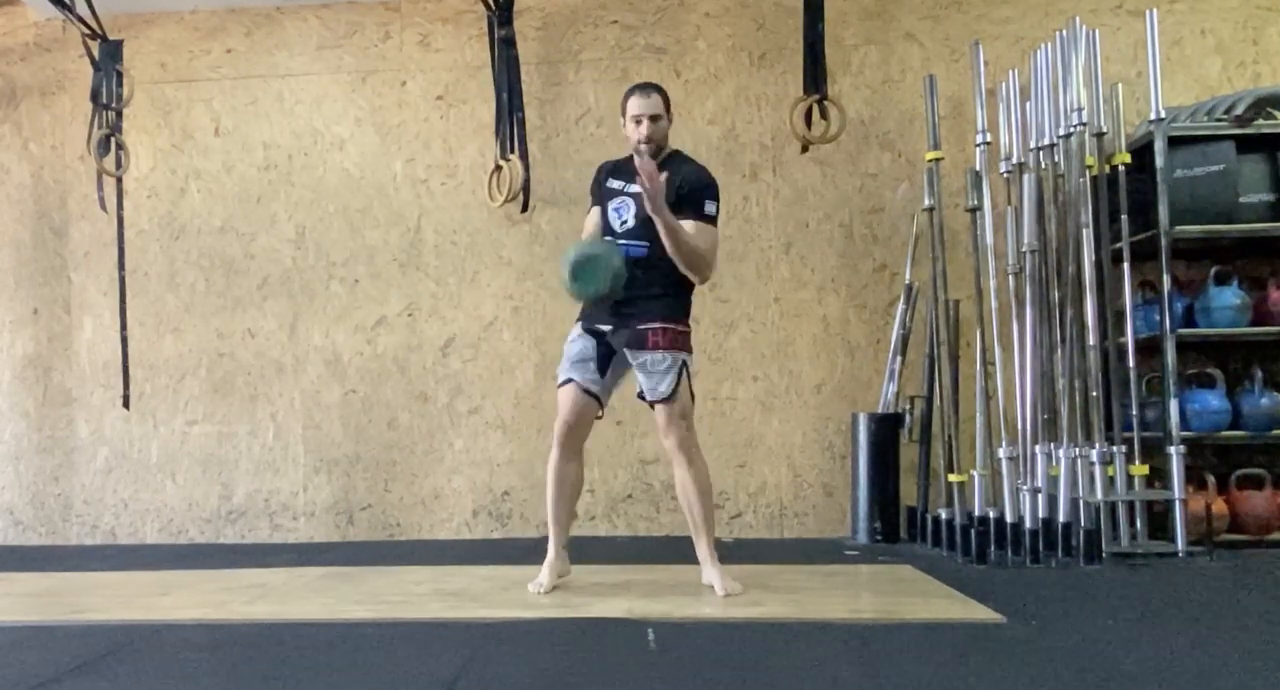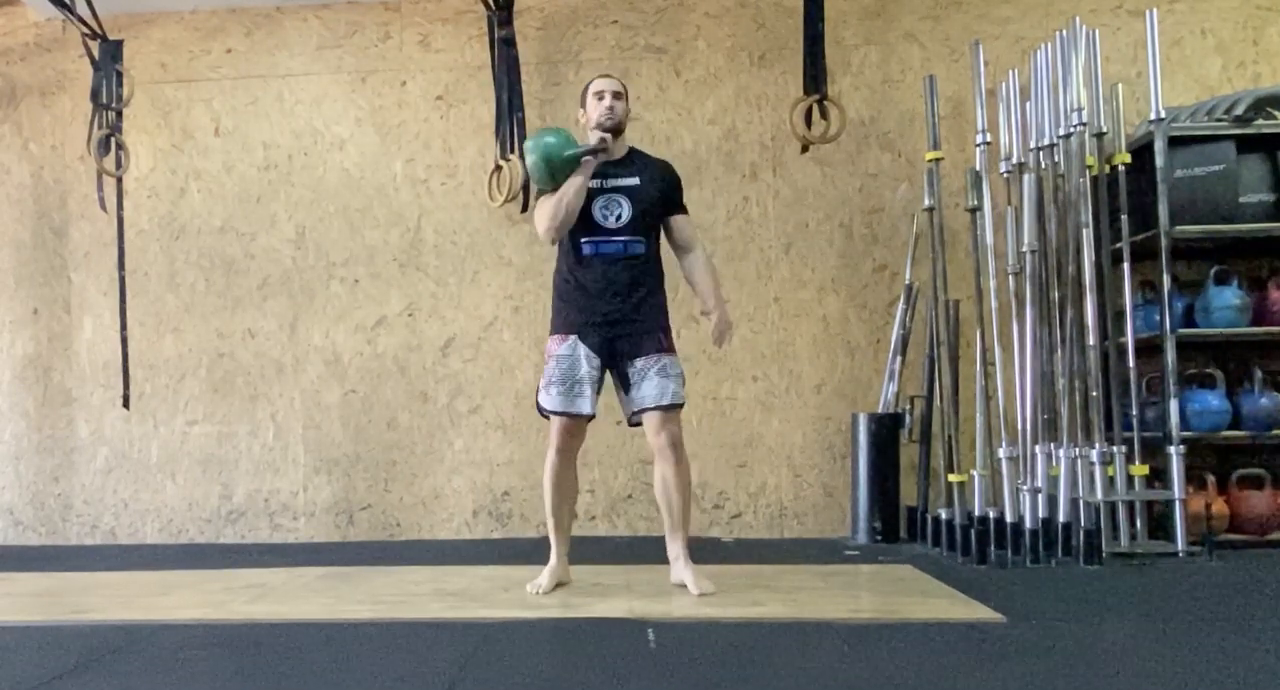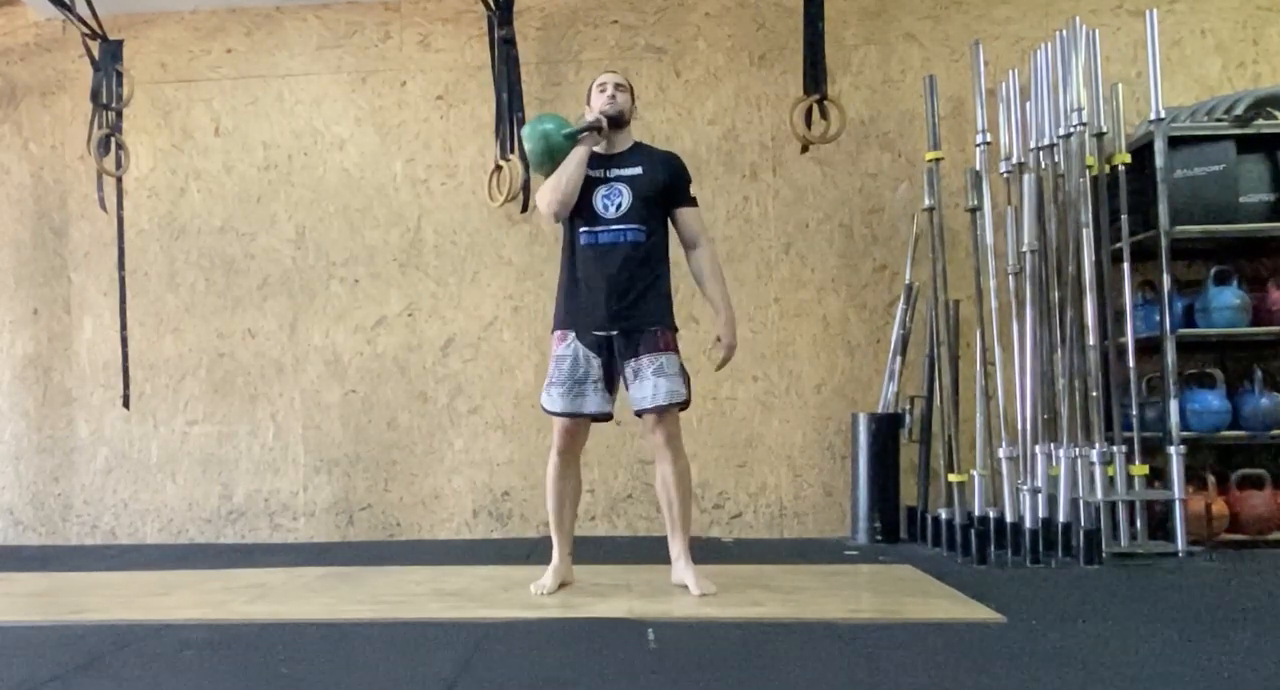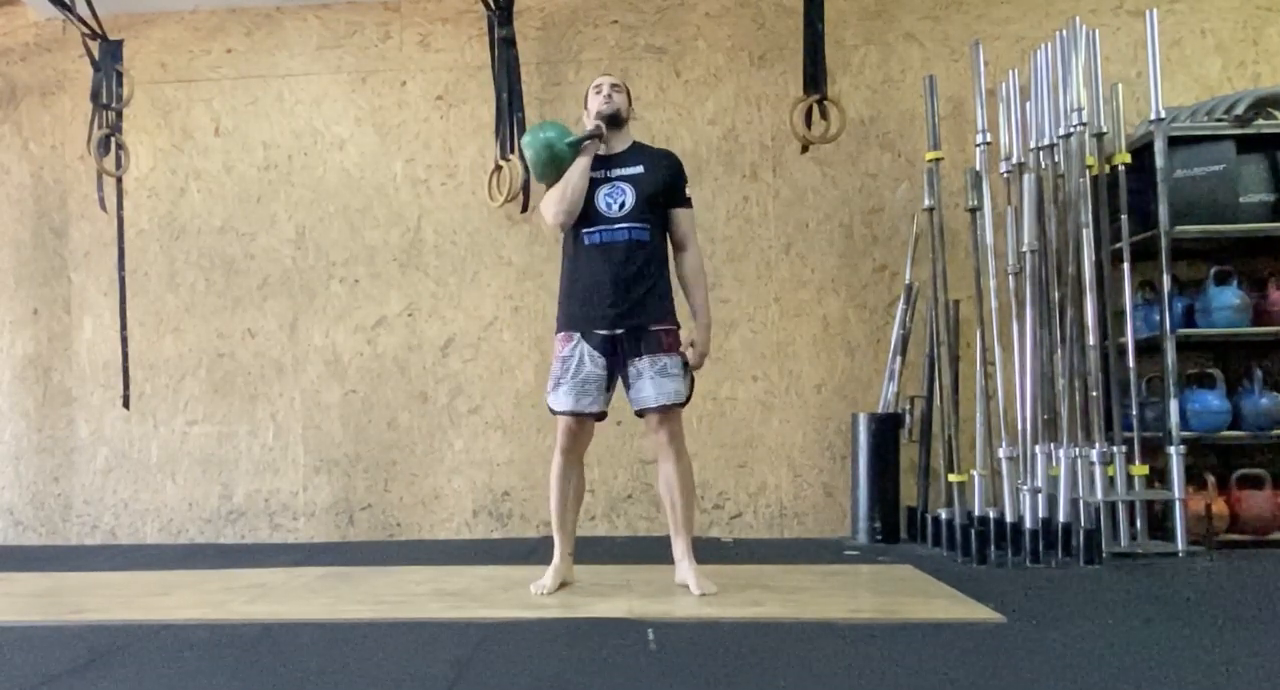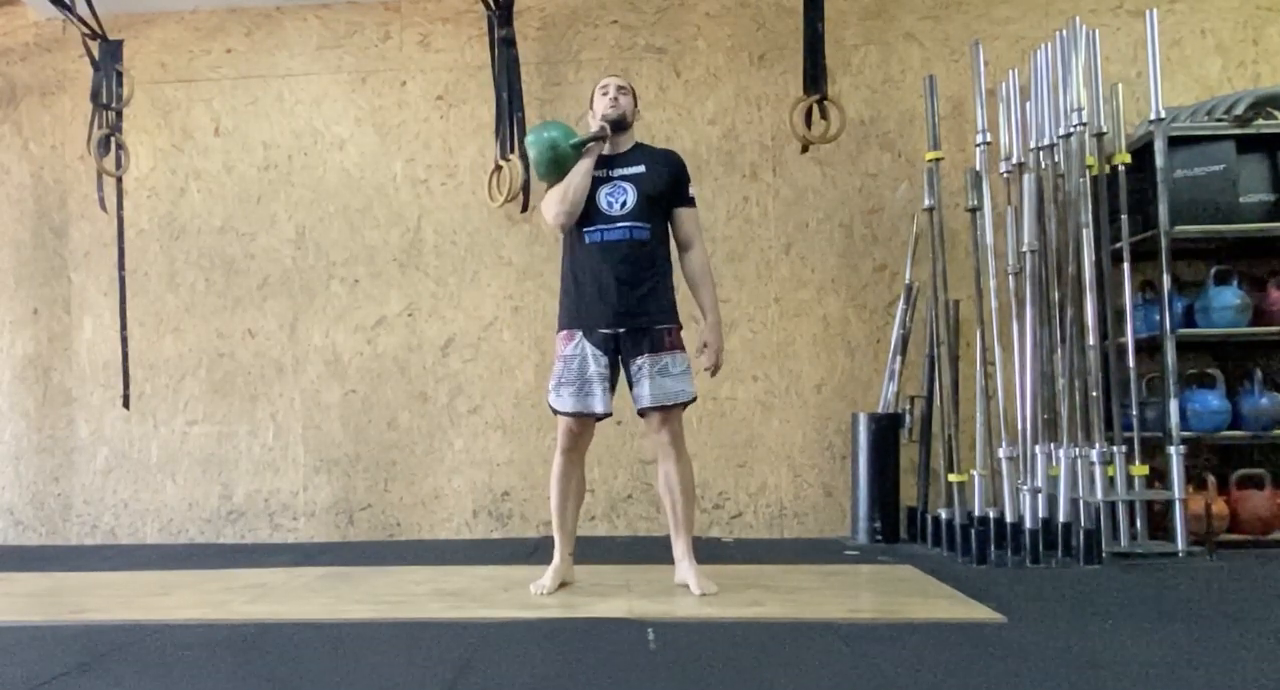
dt=0.5s
person 1, frame 1
left shoulder: (695, 180)
right shoulder: (607, 173)
left elbow: (700, 268)
right elbow: (590, 239)
left wrist: (658, 208)
left hip: (659, 324)
right hip: (598, 317)
left knee: (678, 439)
right knee: (566, 431)
left ankle: (710, 563)
right ankle: (556, 556)
person 1, frame 2
left shoulder: (658, 174)
right shoulder: (563, 170)
left elbow: (688, 248)
right elbow: (550, 229)
left wrist: (715, 302)
right wrist: (588, 162)
left hip: (645, 327)
right hip: (577, 327)
left knee: (667, 437)
right knee: (563, 439)
left ankle: (680, 559)
right ankle: (558, 560)
person 1, frame 3
left shoulder: (664, 165)
right shoulder: (570, 161)
left elbow: (696, 244)
right elbow: (551, 207)
left wrist: (724, 312)
right wrist: (585, 143)
left hip: (648, 324)
right hip: (579, 324)
left knee: (665, 435)
right knee: (565, 440)
left ankle: (682, 560)
right ankle: (560, 561)
person 1, frame 4
left shoulder: (662, 164)
right shoulder: (570, 163)
left elbow: (687, 248)
right elbow: (558, 216)
left wrist: (702, 321)
right wrist: (588, 149)
left hip: (651, 323)
right hip: (583, 323)
left knee: (668, 434)
right knee: (569, 439)
left ankle: (685, 560)
right ankle: (562, 560)
person 1, frame 5
left shoulder: (665, 164)
right shoulder: (572, 162)
left elbow: (691, 246)
right elbow: (558, 216)
left wrist: (712, 320)
right wrist: (591, 150)
left hip: (653, 322)
right hip: (584, 323)
left knee: (668, 434)
right knee: (570, 439)
left ankle: (685, 560)
right ankle: (561, 560)
